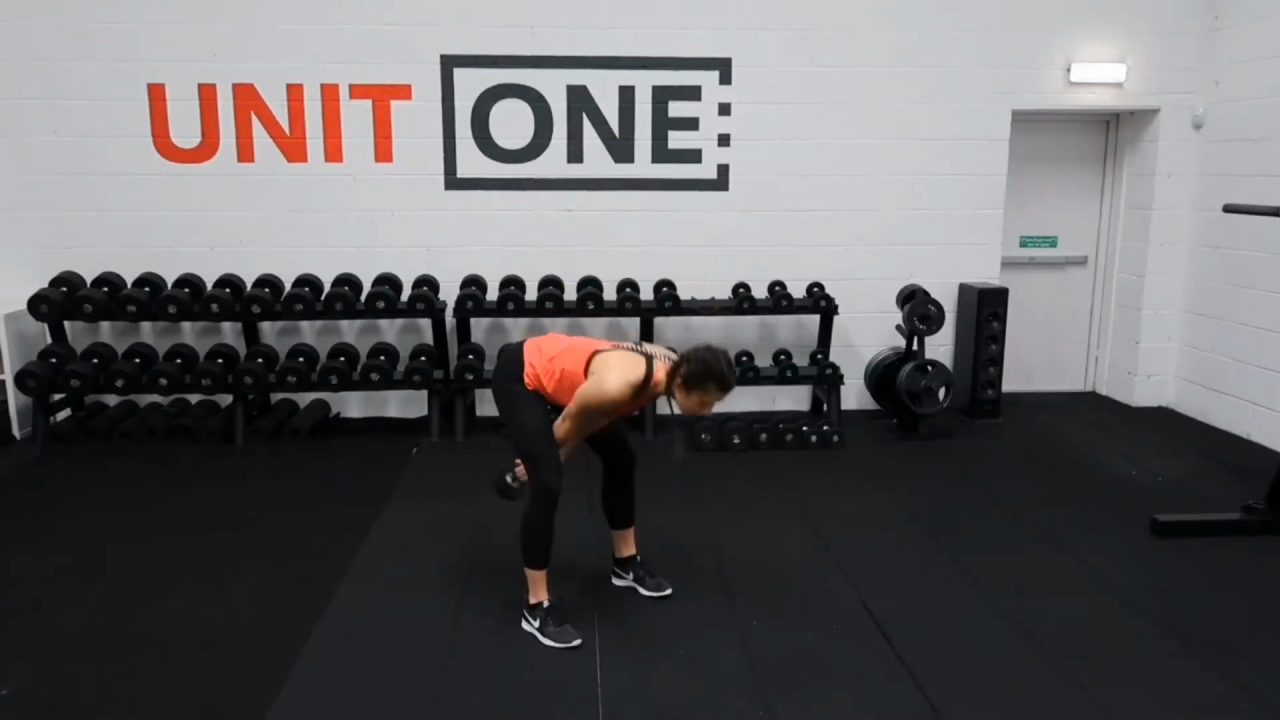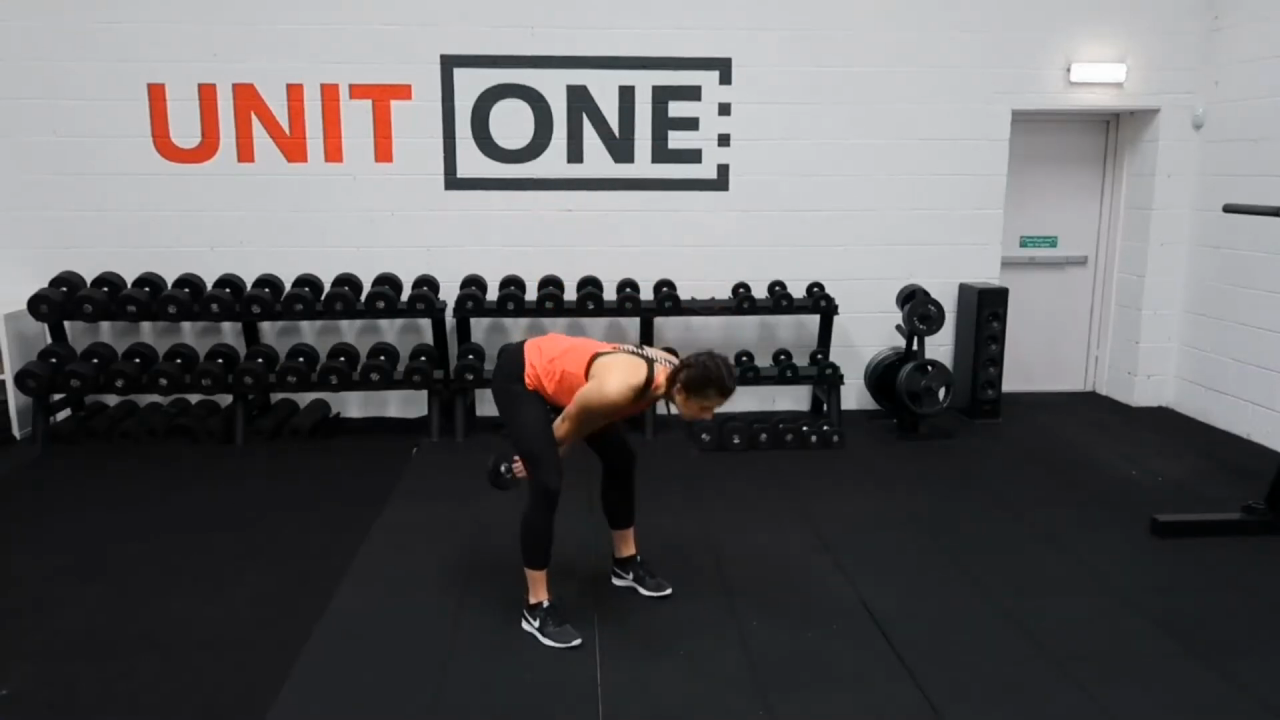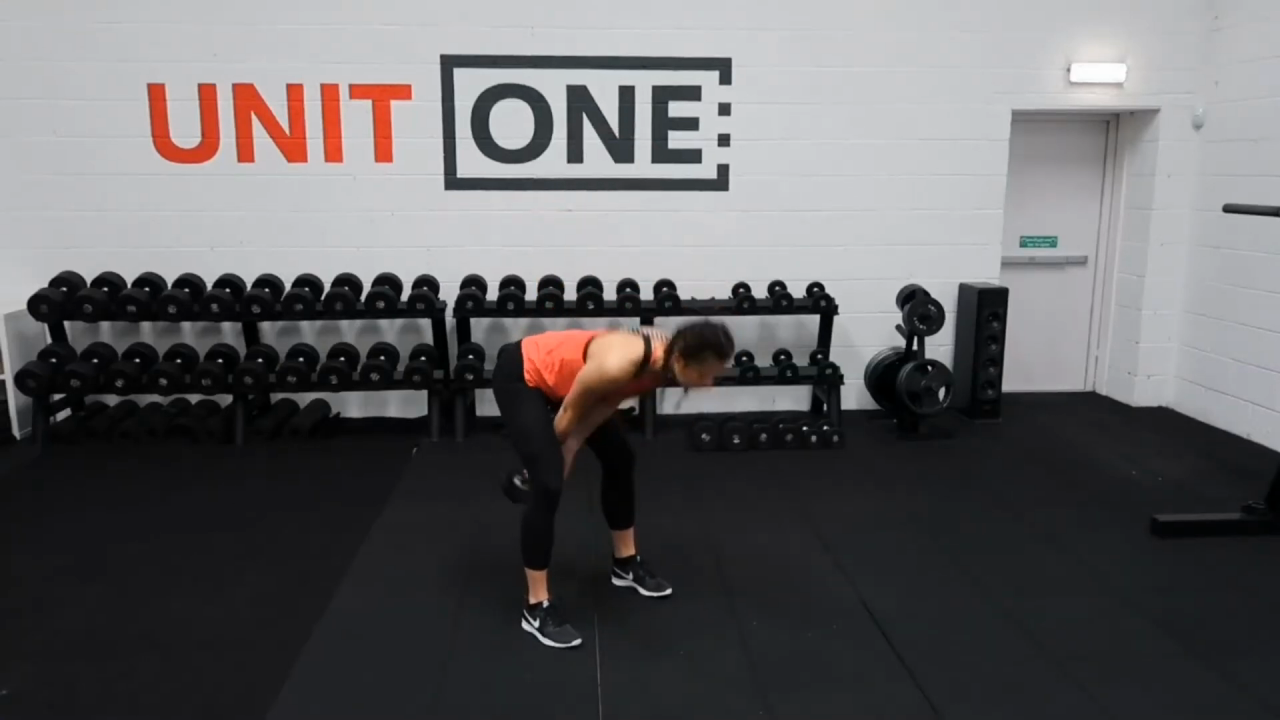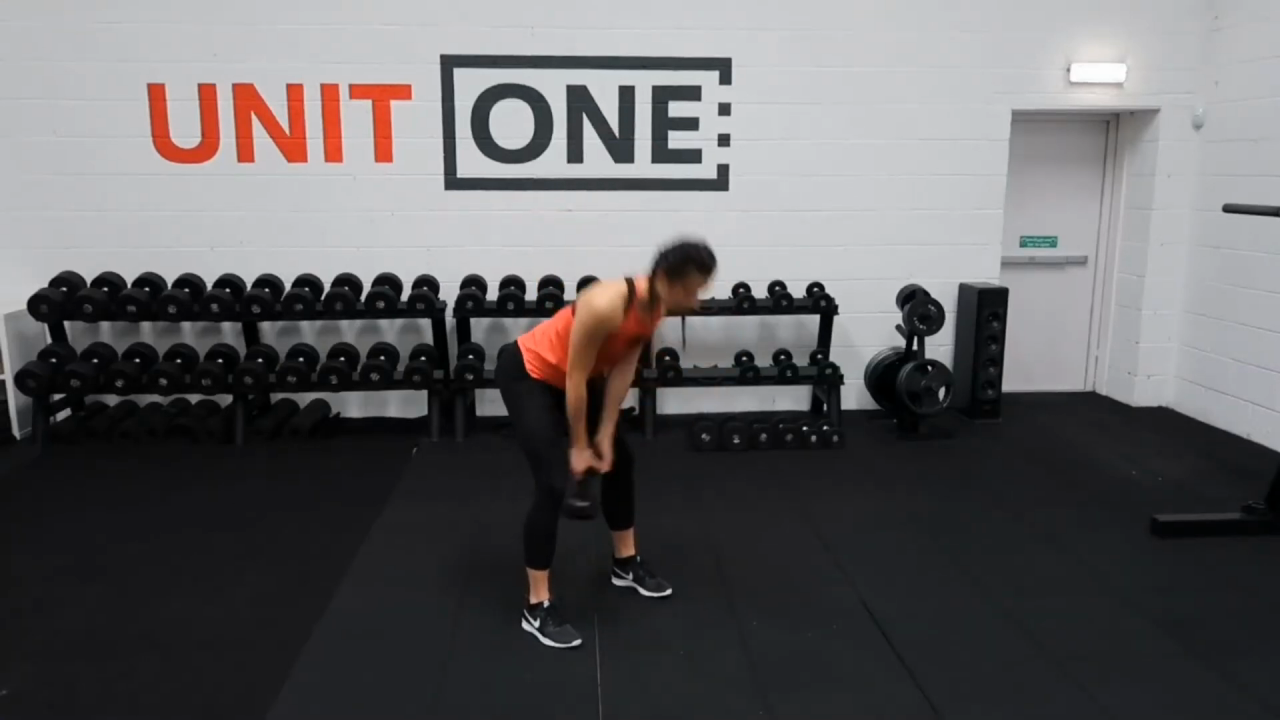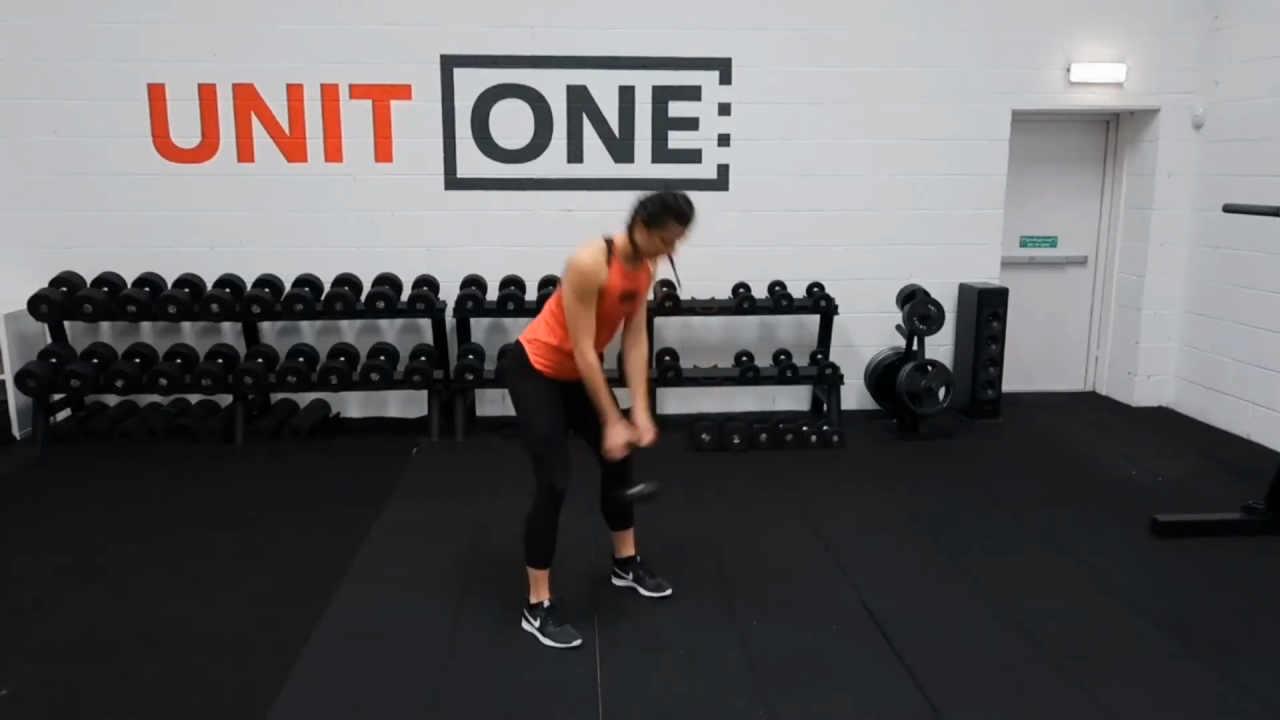
dt=0.1s
person 1, frame 1
left shoulder: (668, 367)
right shoulder: (618, 384)
left elbow: (596, 417)
right elbow: (569, 423)
left wrist: (554, 456)
right wrist: (544, 459)
left hip: (556, 369)
right hip: (520, 374)
left knee: (621, 457)
right knee: (548, 483)
left ankle: (626, 562)
right ankle: (537, 607)
person 1, frame 2
left shoulder: (668, 370)
right shoulder: (618, 387)
left elbow: (597, 417)
right elbow: (568, 423)
left wrist: (548, 453)
right wrist: (543, 455)
left hip: (556, 370)
right hip: (521, 375)
left knee: (620, 458)
right knee: (547, 484)
left ankle: (626, 561)
right ankle: (537, 606)
person 1, frame 3
left shoulder: (664, 355)
right shoulder: (618, 366)
left elbow: (605, 407)
right elbow: (568, 412)
left wrist: (568, 452)
right wrist: (552, 456)
right hip: (523, 374)
left knee: (621, 459)
right knee: (548, 485)
left ankle: (627, 562)
right ankle: (537, 607)
person 1, frame 4
left shoulder: (653, 306)
right shoulder: (606, 305)
left elbow: (621, 371)
right elbow: (574, 381)
left wrist: (604, 435)
right wrist: (578, 445)
left hip: (567, 379)
right hip: (527, 372)
left knee: (618, 461)
right knee: (554, 483)
left ankle: (625, 563)
right ankle: (537, 607)
person 1, frame 5
left shoulder: (645, 266)
right shoulder: (589, 262)
left elbow: (635, 342)
right elbow: (584, 351)
left wrist: (640, 414)
right wrist: (612, 422)
left hip: (580, 373)
right hip: (539, 368)
left knee: (620, 462)
right knee: (554, 483)
left ankle: (626, 562)
right ankle: (537, 606)
